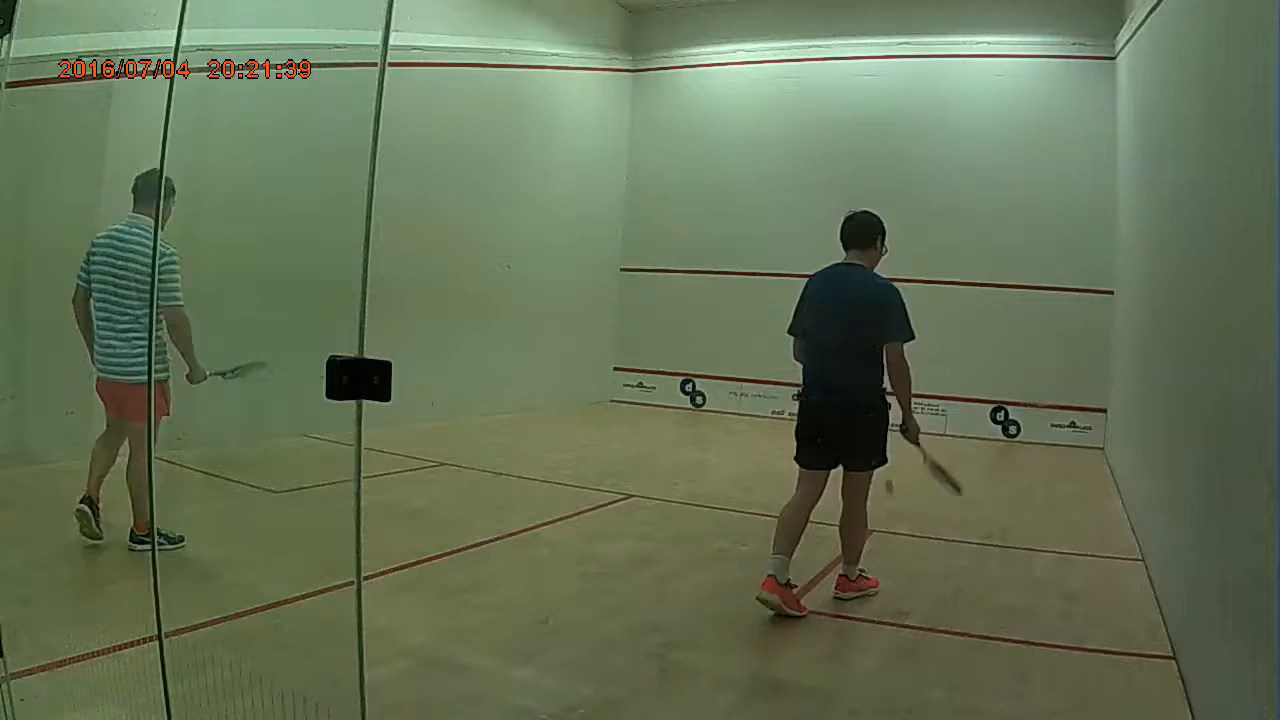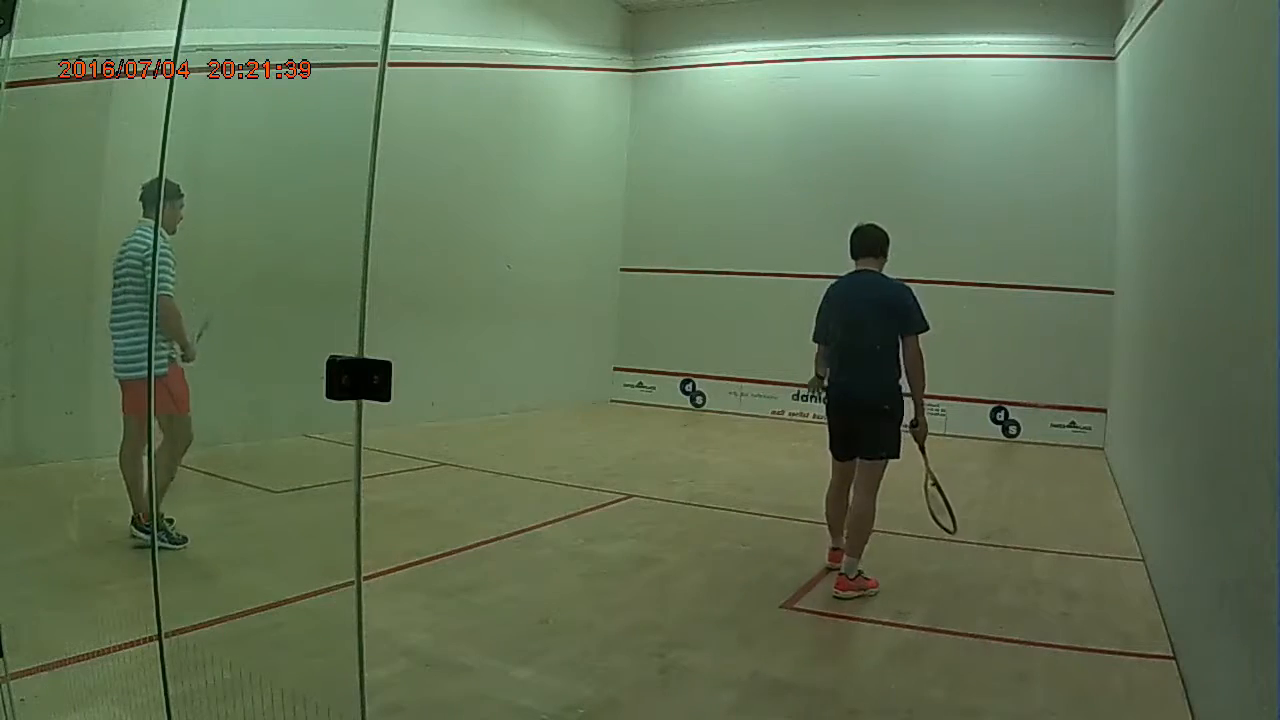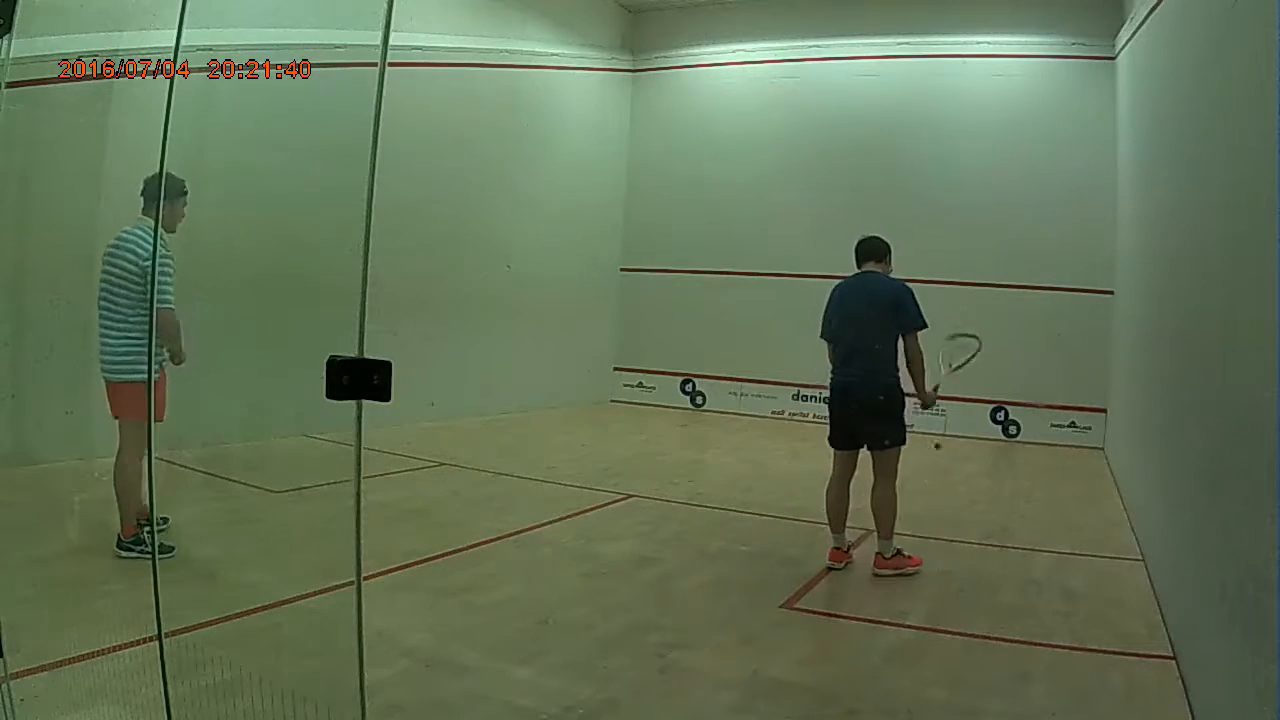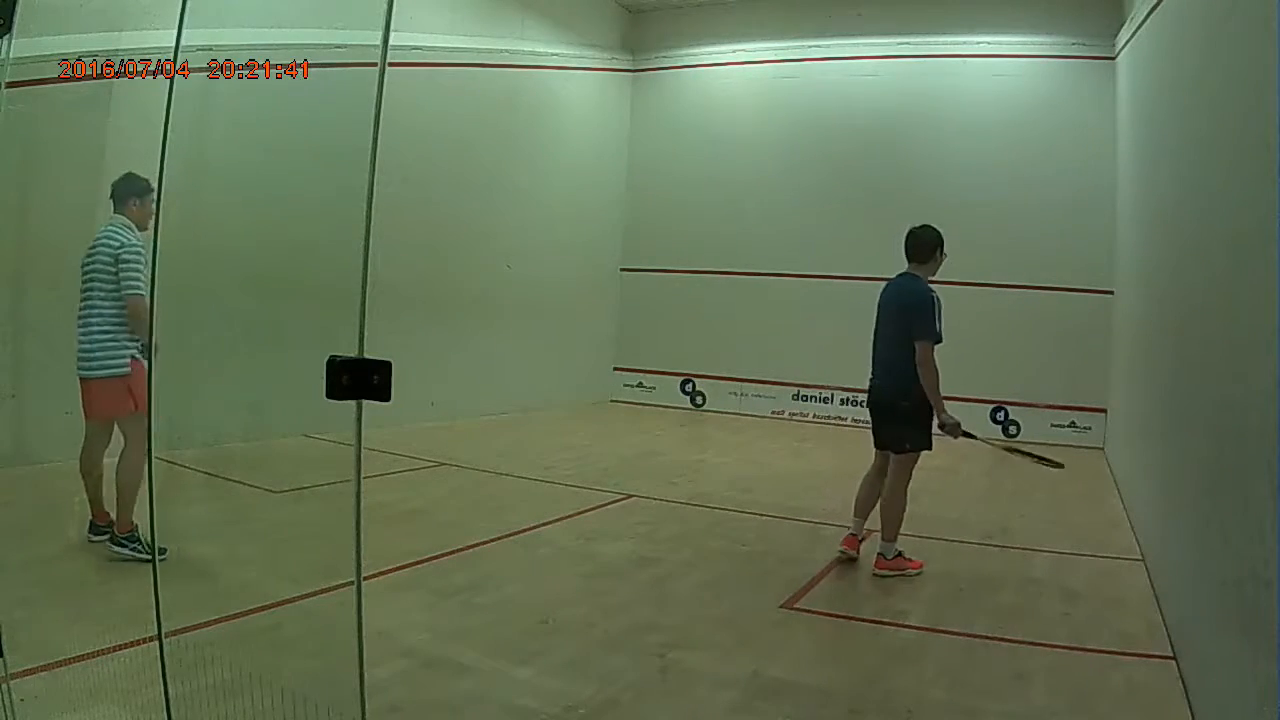
dt=0.7s
person 1, frame 1
left shoulder: (101, 241)
right shoulder: (161, 252)
left elbow: (79, 300)
right elbow: (174, 317)
left wrist: (92, 345)
right wrist: (193, 363)
left hip: (107, 362)
right hip: (142, 365)
left knee: (114, 432)
right knee: (141, 445)
left ankle: (90, 498)
right ankle: (142, 530)
person 1, frame 2
left shoulder: (128, 245)
right shoulder: (157, 245)
right elbow: (164, 305)
right wrist: (186, 345)
left hip: (127, 360)
right hip: (154, 361)
left knee: (134, 439)
right knee: (179, 435)
left ankle: (143, 514)
right ankle: (149, 517)
person 1, frame 3
left shoulder: (118, 242)
right shoulder: (156, 252)
left elbow: (105, 300)
right elbow: (164, 316)
right wrist: (178, 350)
left hip: (114, 358)
right hip: (139, 363)
left knee: (132, 442)
right knee: (134, 447)
left ankle: (138, 512)
right ankle: (130, 536)
person 1, frame 4
left shoulder: (97, 244)
right shoulder: (129, 243)
right elbow: (135, 305)
right wrist: (149, 342)
left hip: (90, 358)
right hip: (119, 359)
left knee: (95, 441)
right knee: (137, 441)
left ankle: (99, 520)
right ankle: (124, 531)
person 2, frame 1
left shoulder: (814, 285)
right shoulder: (883, 292)
left elbow: (798, 350)
right elbow: (895, 362)
right wrist: (908, 415)
left hip: (815, 403)
right hip: (862, 407)
left knee: (806, 492)
right knee: (855, 498)
left ankle: (776, 577)
right ankle: (849, 577)
person 2, frame 2
left shoulder: (833, 293)
right shoulder: (898, 294)
left elbow: (823, 353)
right elbow: (912, 357)
left wrist: (820, 378)
right wrist: (920, 411)
left hip: (840, 398)
right hip: (880, 400)
left knee: (840, 479)
right knee: (866, 488)
left ankle: (837, 549)
right ankle: (849, 574)
person 2, frame 3
left shoulder: (838, 292)
right shoulder: (898, 291)
left elbow: (832, 350)
right elbow: (912, 350)
right wrist: (922, 390)
left hip: (841, 390)
right hip: (880, 392)
left knee: (841, 472)
right knee: (885, 475)
left ankle: (838, 548)
right ankle: (886, 554)
person 2, frame 4
left shoulder: (890, 288)
right shoulder: (925, 297)
right elbow: (924, 360)
right wrist: (941, 411)
left hip: (880, 392)
right hip: (908, 398)
left knee: (880, 467)
right knee: (898, 477)
left ankle: (853, 536)
right ankle: (888, 555)
